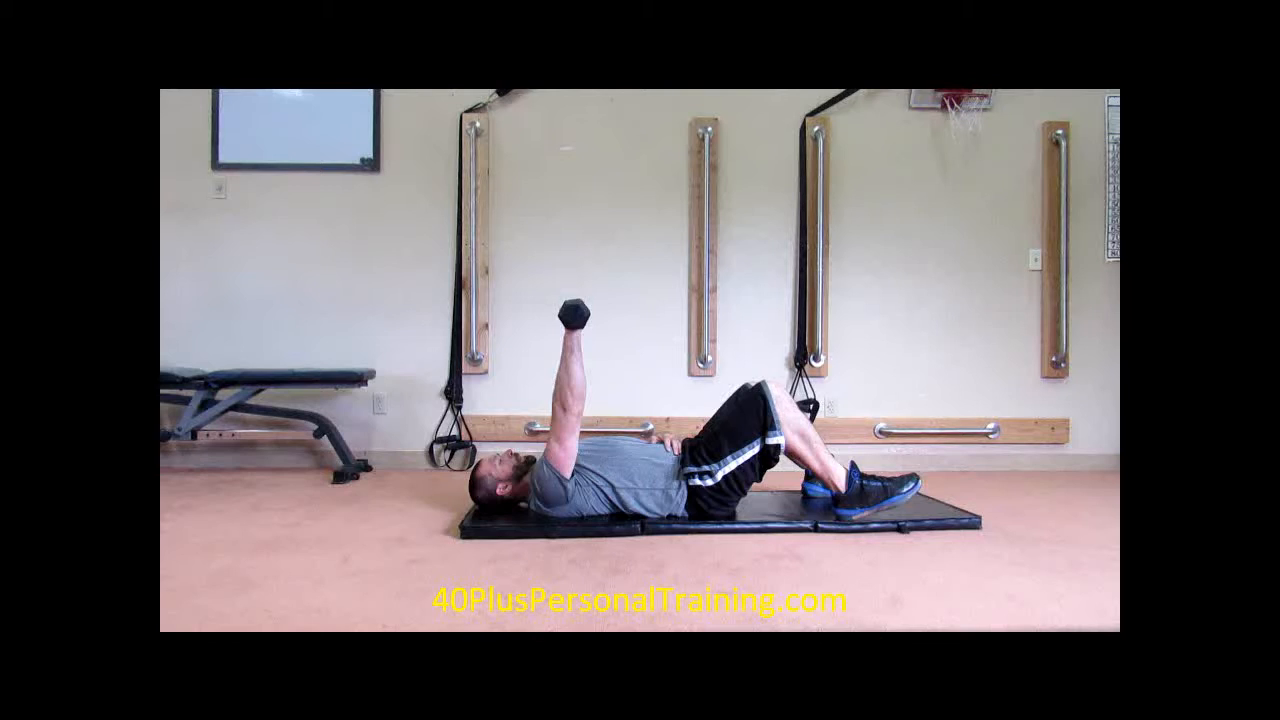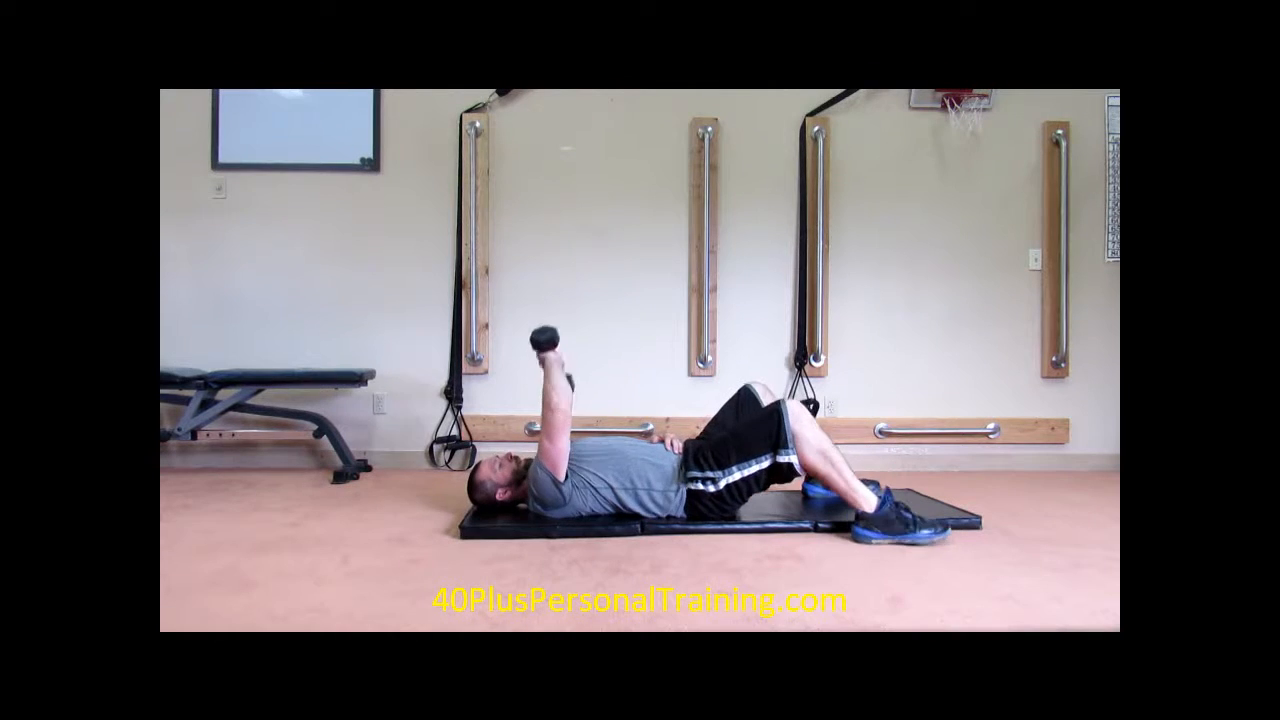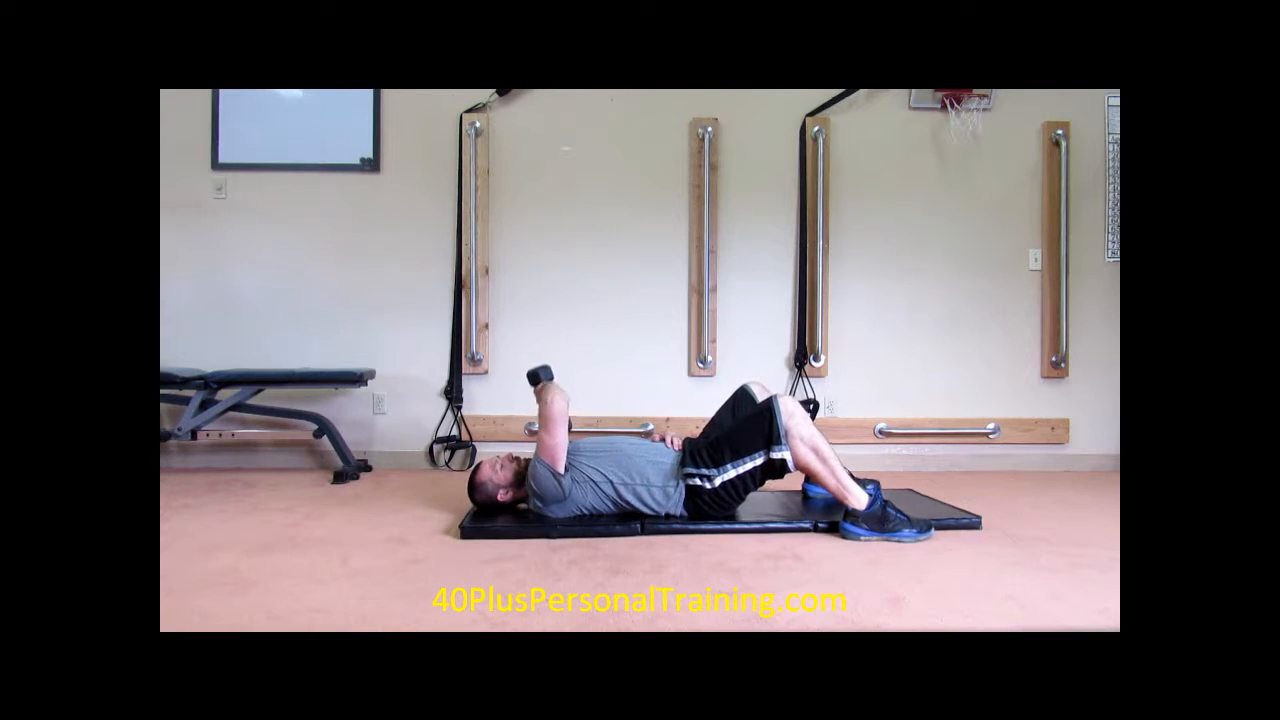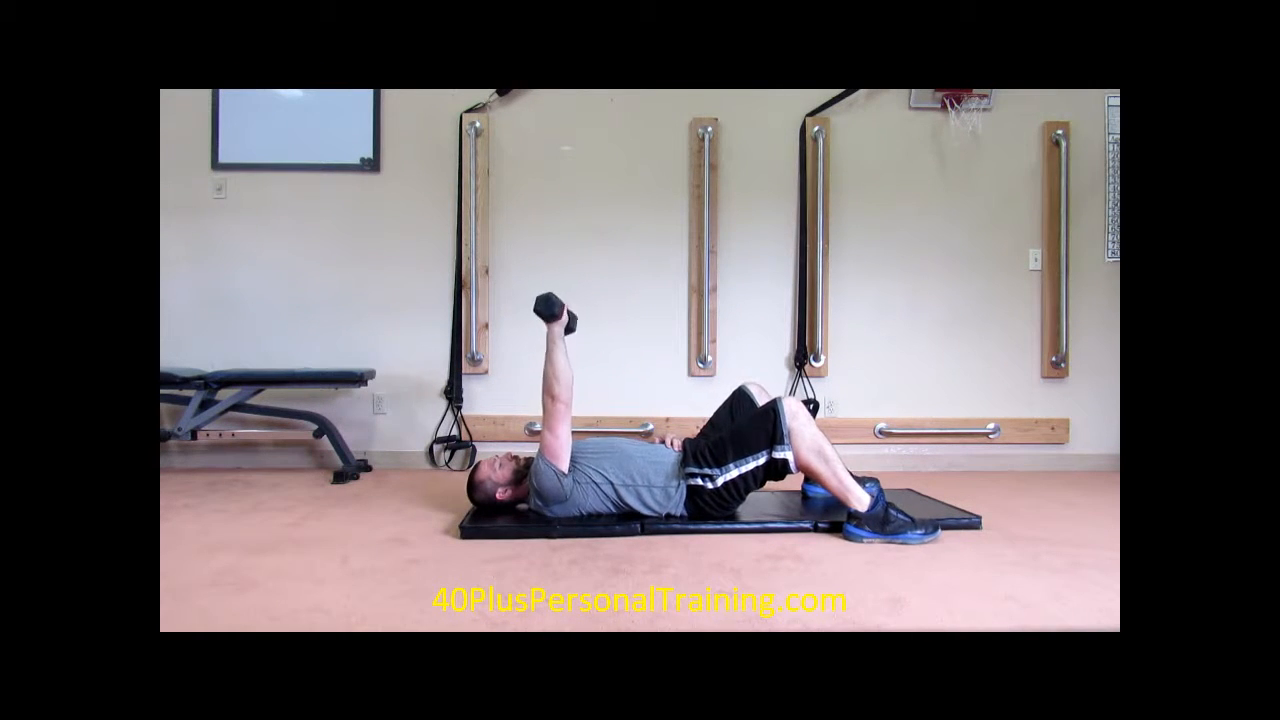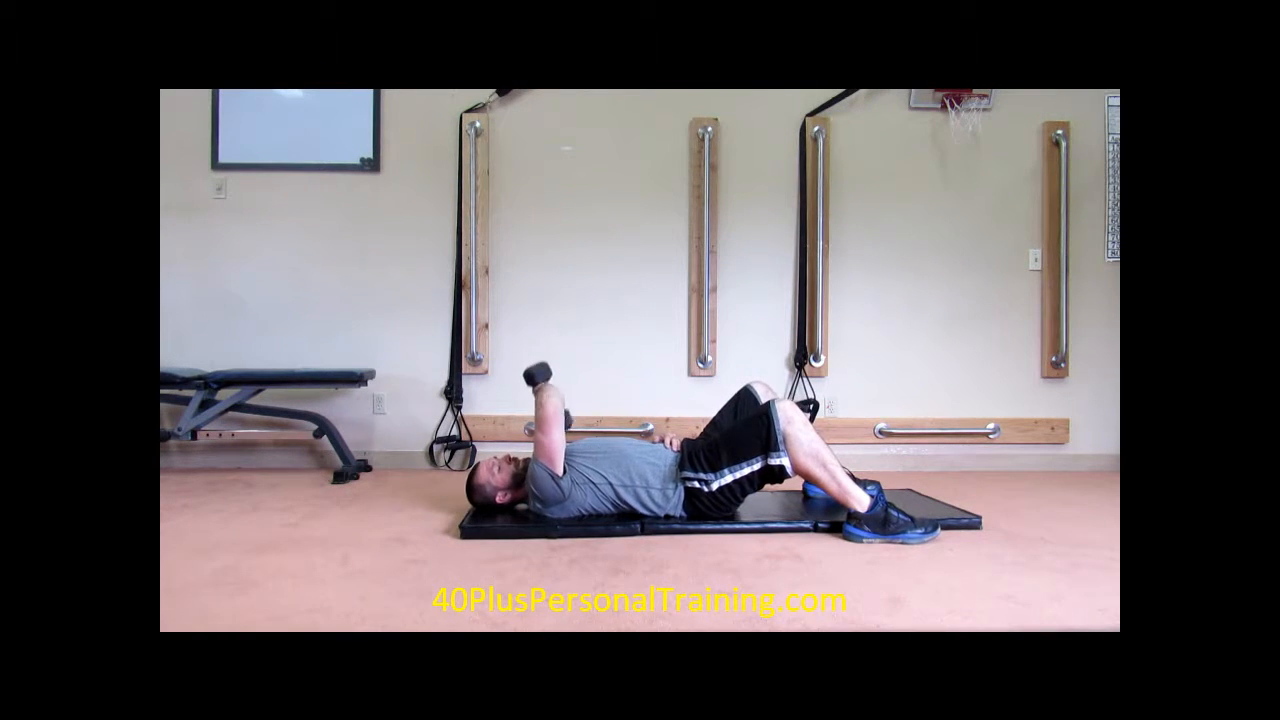
dt=0.5s
person 1, frame 1
left shoulder: (549, 476)
right shoulder: (548, 490)
right elbow: (568, 412)
left wrist: (656, 439)
right wrist: (572, 339)
left hip: (685, 466)
right hip: (696, 492)
left knee: (760, 398)
right knee: (771, 398)
left ankle: (823, 479)
right ankle: (848, 491)
person 1, frame 2
left shoulder: (555, 475)
right shoulder: (546, 494)
right elbow: (559, 421)
left wrist: (660, 442)
right wrist: (550, 363)
left hip: (688, 464)
right hip: (695, 492)
left knee: (760, 394)
right knee: (791, 416)
left ankle: (829, 483)
right ankle: (875, 514)
person 1, frame 3
left shoulder: (553, 474)
right shoulder: (546, 491)
right elbow: (556, 415)
left wrist: (656, 440)
right wrist: (547, 391)
left hip: (686, 464)
right hip: (694, 491)
left knee: (756, 394)
right knee: (787, 413)
left ankle: (829, 482)
right ankle: (863, 510)
person 1, frame 4
left shoulder: (551, 480)
right shoulder: (549, 490)
right elbow: (558, 404)
left wrist: (659, 445)
right wrist: (555, 332)
left hip: (686, 466)
right hip: (695, 491)
left knee: (754, 391)
right knee: (790, 412)
left ankle: (828, 481)
right ankle: (866, 513)
person 1, frame 5
left shoulder: (553, 471)
right shoulder: (545, 490)
right elbow: (549, 418)
left wrist: (659, 443)
right wrist: (543, 390)
left hip: (683, 464)
right hip: (690, 491)
left knee: (760, 393)
right knee: (783, 415)
left ankle: (835, 485)
right ankle: (866, 512)
